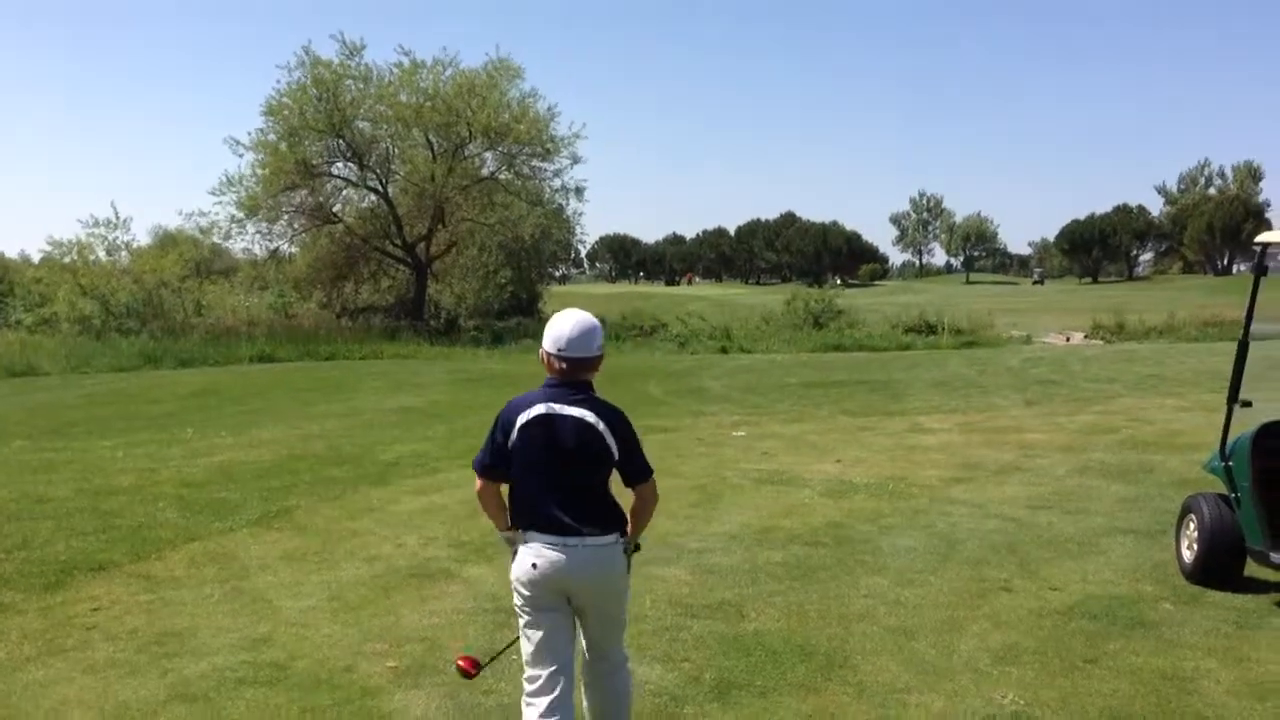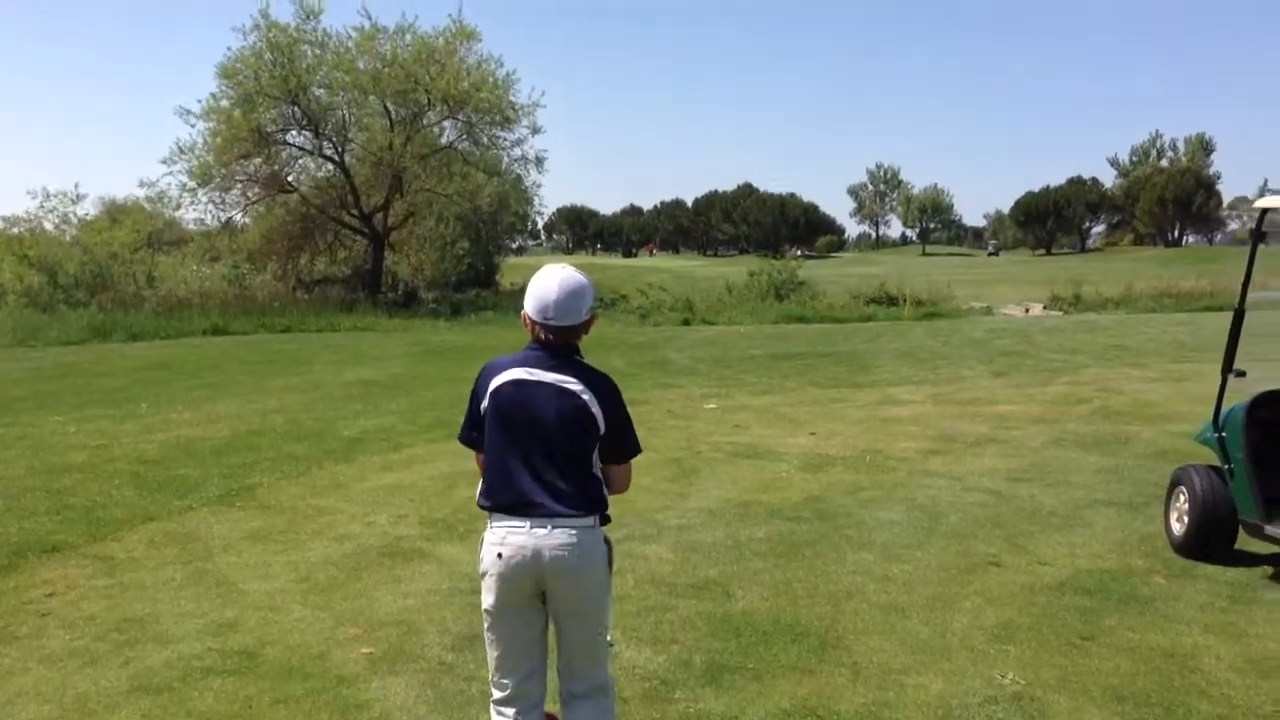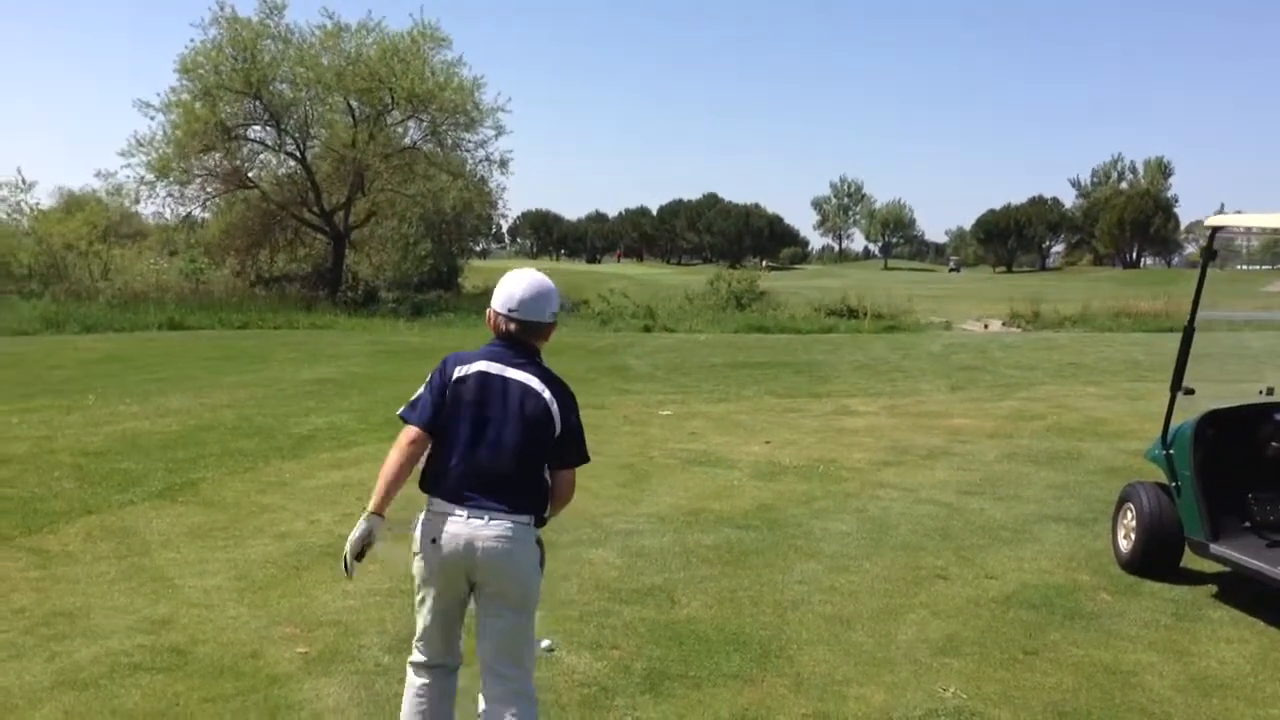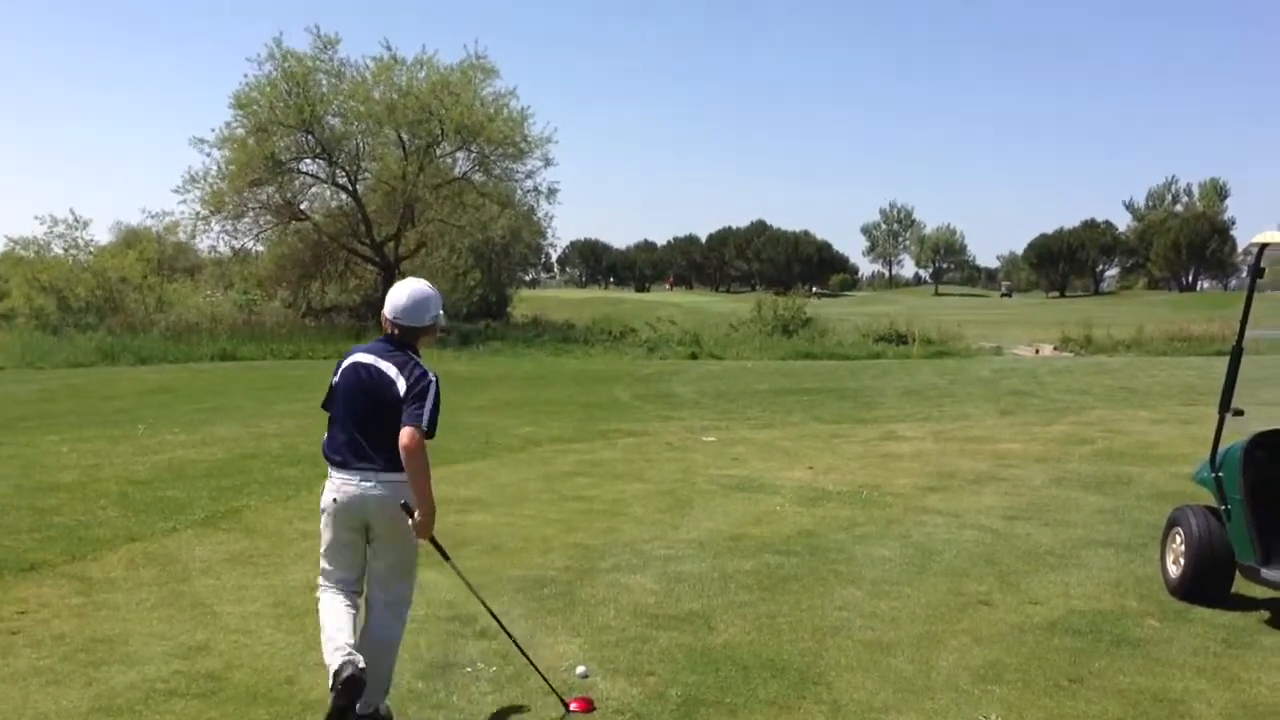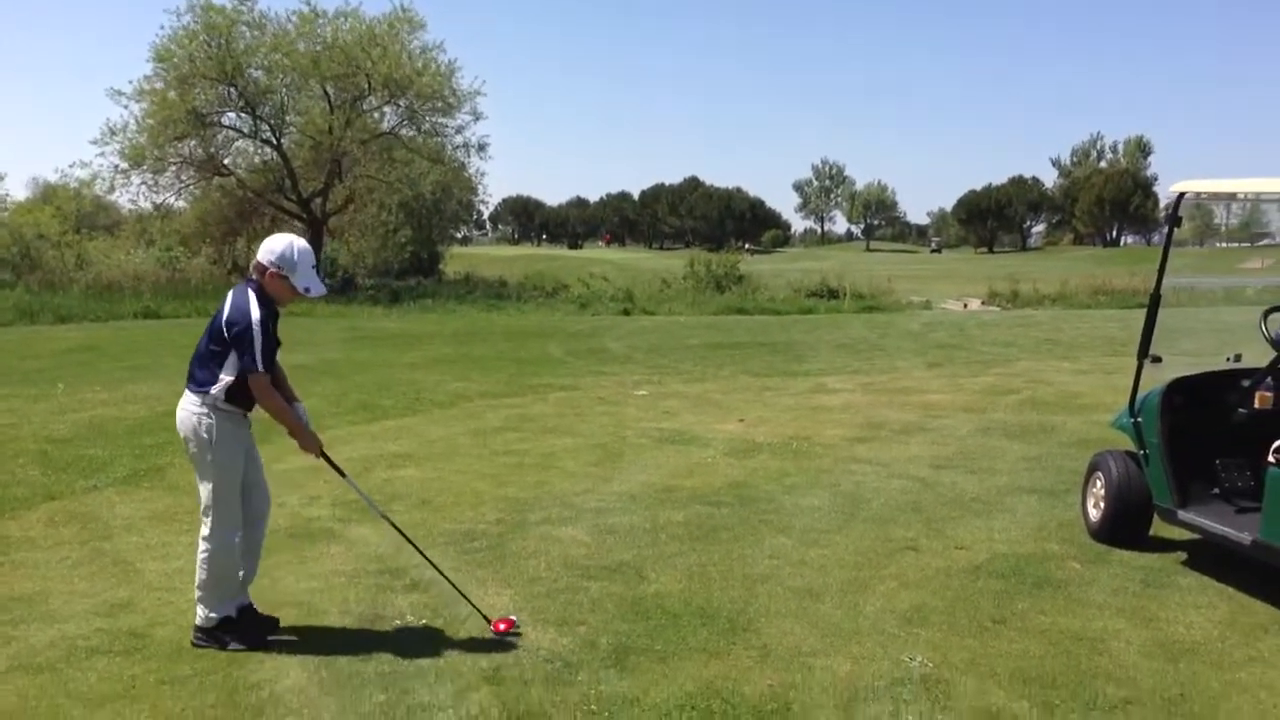
dt=1s
person 1, frame 1
left shoulder: (517, 412)
right shoulder: (610, 419)
left elbow: (486, 488)
right elbow: (647, 495)
left wrist: (509, 531)
right wrist: (628, 540)
left hip: (537, 557)
right hip: (601, 556)
left knee: (545, 683)
right knee: (606, 662)
person 1, frame 2
left shoulder: (493, 377)
right shoulder: (598, 388)
left elbow: (482, 460)
right elbow: (619, 482)
left hip: (507, 541)
right hip: (577, 543)
person 1, frame 3
left shoulder: (455, 369)
right shoulder: (555, 393)
left elbow: (411, 442)
right elbow: (564, 489)
left wrist: (373, 515)
left hip: (444, 529)
right hip: (511, 539)
left knee: (431, 661)
right knee: (508, 679)
person 1, frame 4
left shoulder: (351, 359)
right shoulder: (420, 376)
right elbow: (410, 444)
right wrist: (427, 508)
left hip: (341, 486)
right hip: (391, 493)
left knee: (336, 587)
right knee: (387, 600)
left ankle: (344, 670)
person 1, frame 5
left shoulder: (255, 303)
right shoulder: (250, 314)
left elbow: (269, 365)
right elbow: (261, 388)
left wrist: (296, 406)
right wrist: (301, 432)
left hip: (225, 416)
right hip: (210, 418)
left knee: (254, 508)
right knee: (222, 522)
left ankle: (234, 604)
right ankle: (212, 621)
